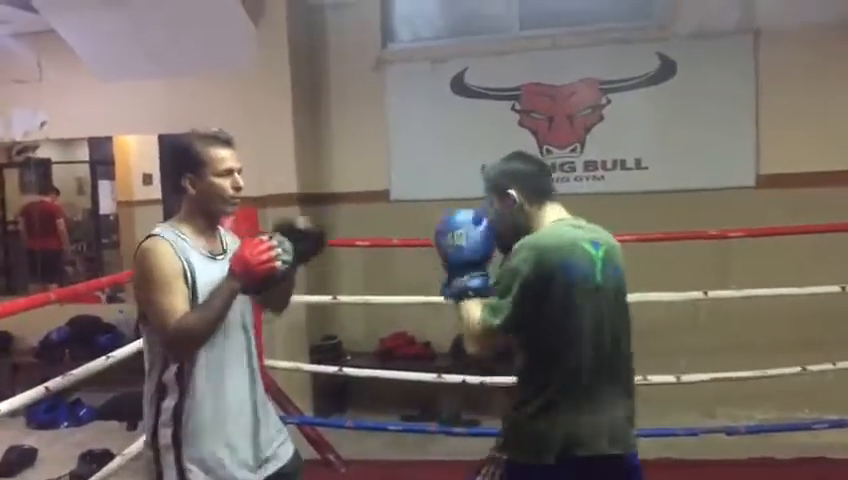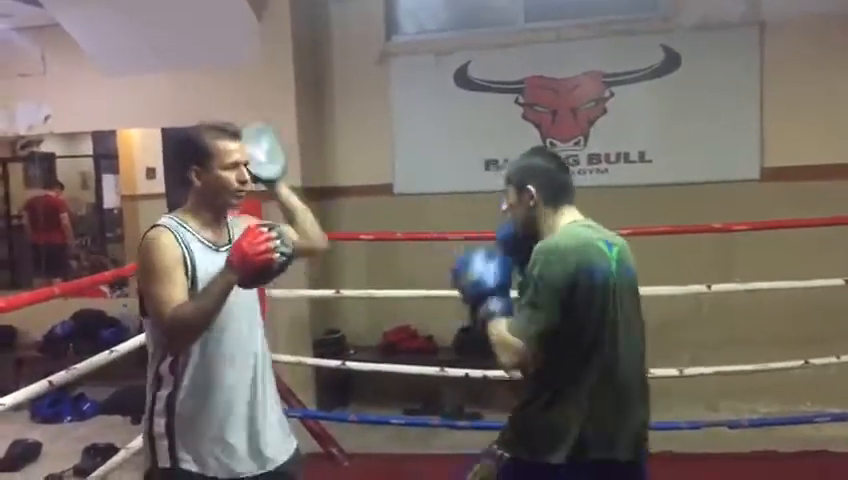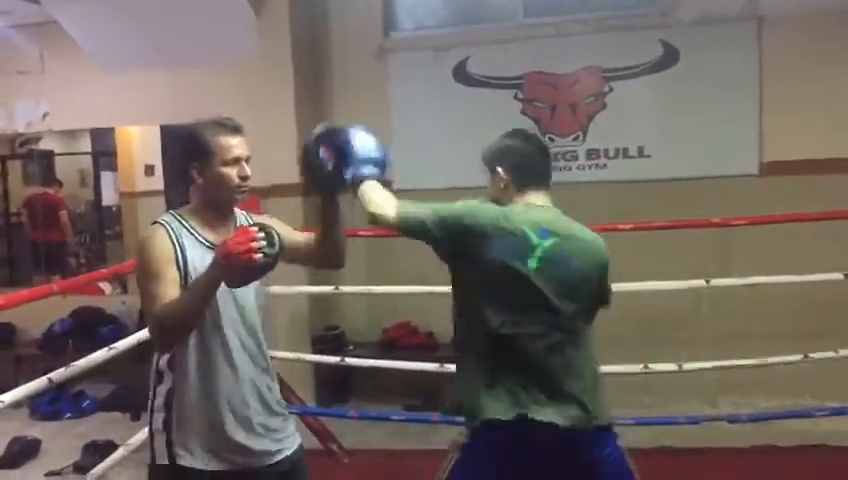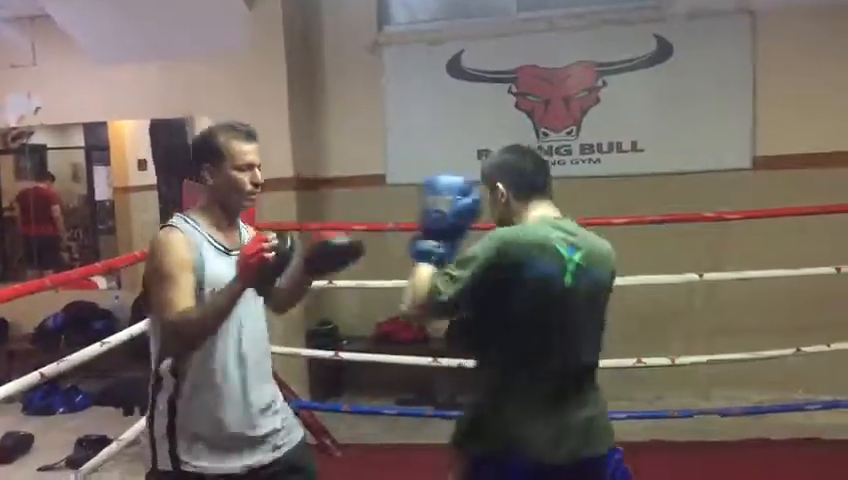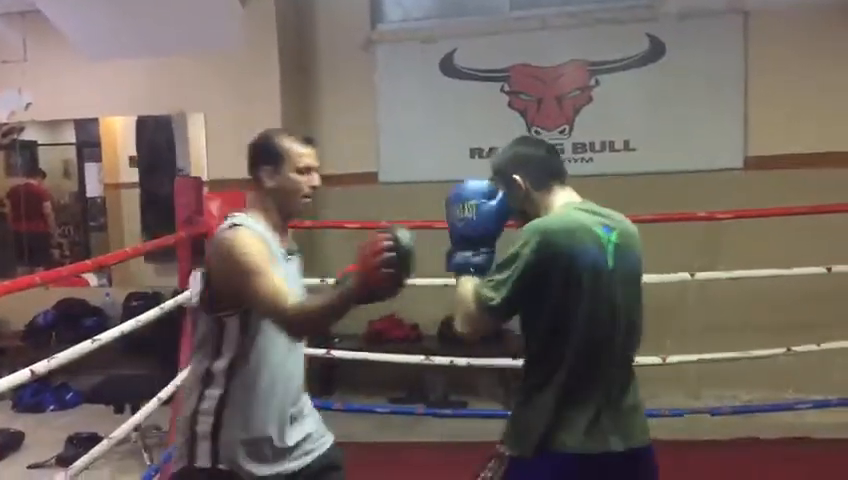
dt=0.2s
person 1, frame 1
left shoulder: (230, 242)
right shoulder: (160, 250)
left elbow: (274, 302)
right elbow: (178, 341)
left wrist: (287, 262)
right wrist: (235, 279)
right hip: (193, 448)
person 1, frame 2
left shoulder: (243, 228)
right shoulder: (164, 240)
left elbow: (315, 243)
right elbow: (174, 332)
left wrist: (280, 188)
right wrist: (231, 272)
person 1, frame 3
left shoulder: (253, 226)
right shoulder: (163, 238)
left elbow: (330, 257)
right elbow: (163, 329)
left wrist: (329, 199)
right wrist: (217, 270)
right hip: (190, 435)
person 1, frame 4
left shoulder: (247, 235)
right shoulder: (176, 242)
left elbow: (278, 301)
right elbow: (179, 335)
left wrist: (311, 266)
right wrist: (241, 279)
left hip: (263, 423)
right hip: (193, 437)
person 1, frame 5
left shoulder: (280, 237)
right shoulder: (239, 242)
right elbow: (296, 321)
left wrist: (350, 288)
right wrist: (360, 282)
left hip: (286, 422)
right hip: (222, 432)
person 2, frame 1
left shoulder: (534, 250)
right shoulder: (606, 244)
left elbow: (480, 342)
left wrist: (465, 276)
right wrist: (510, 260)
left hip: (548, 443)
right hip: (612, 436)
person 2, frame 2
left shoulder: (555, 252)
right shoulder: (617, 247)
left elbow: (517, 355)
left wrist: (489, 303)
left hip: (546, 444)
right hip: (620, 440)
person 2, frame 3
left shoulder: (476, 222)
right shoulder: (591, 248)
left elbow: (384, 211)
left wrist: (364, 172)
left hip: (503, 424)
right hip: (580, 423)
person 2, frame 4
left shoulder: (502, 248)
right shoulder: (600, 252)
left elbow: (416, 308)
left wrist: (432, 241)
left hip: (510, 444)
right hip: (587, 439)
person 2, frame 5
left shoulder: (544, 235)
right shoulder: (624, 230)
left elbow: (469, 324)
left wrist: (467, 252)
left hip: (554, 441)
right hip: (624, 432)
